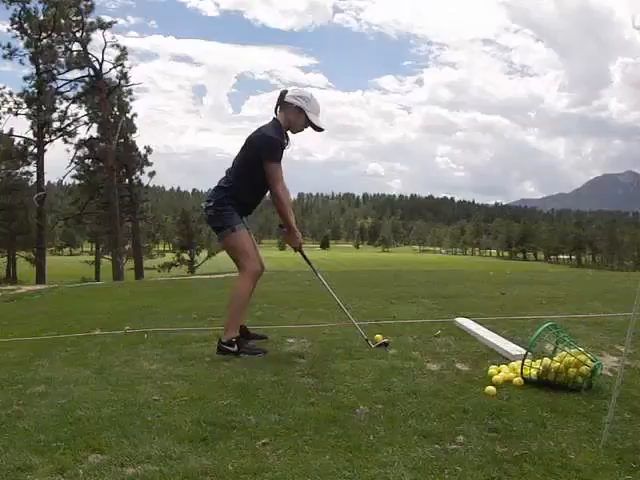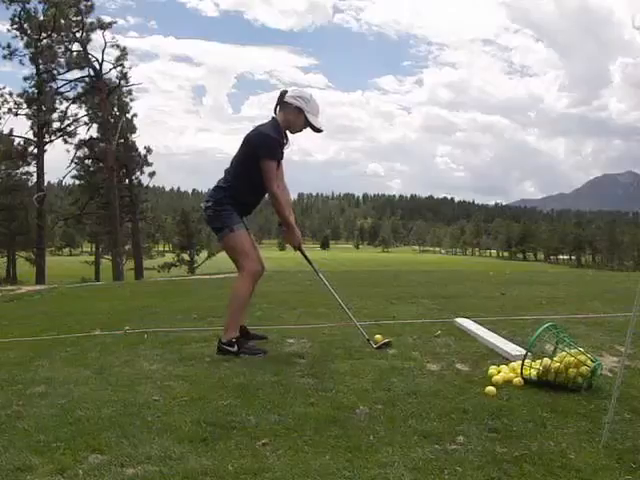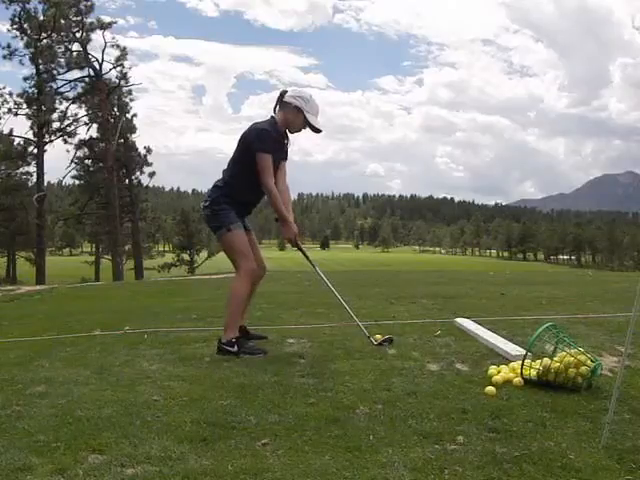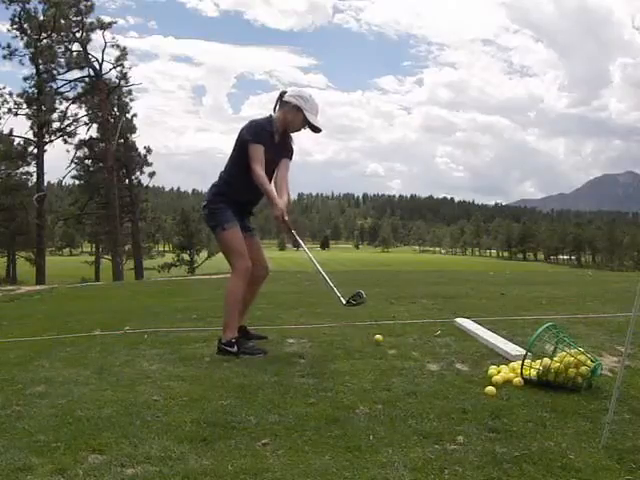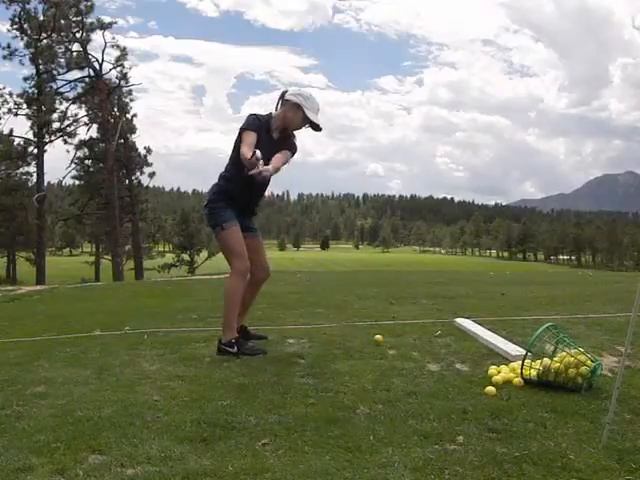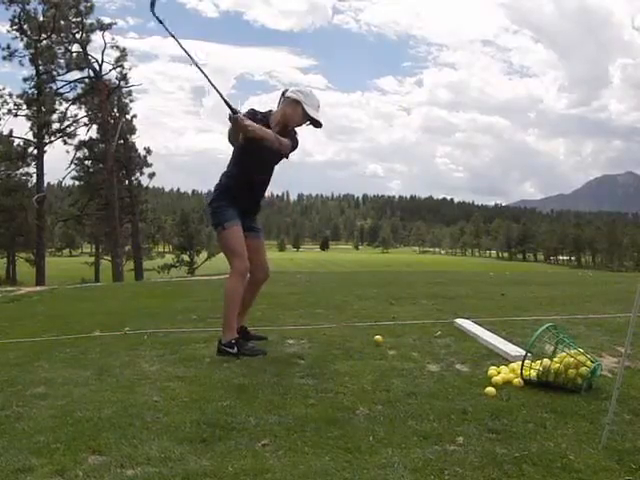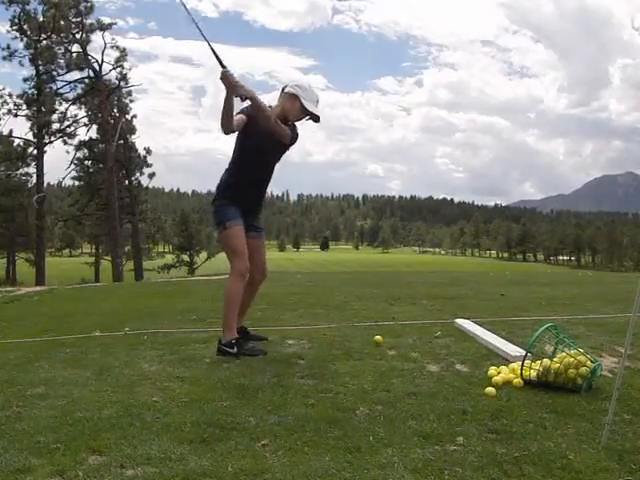
dt=0.3s
person 1, frame 1
left shoulder: (276, 137)
right shoulder: (269, 138)
left elbow: (281, 187)
right elbow: (276, 190)
left wrist: (293, 226)
right wrist: (291, 229)
left hip: (231, 209)
right hip: (223, 207)
left knee: (256, 268)
right knee: (250, 268)
left ankle: (237, 327)
right ankle: (228, 340)
person 1, frame 2
left shoulder: (276, 138)
right shoulder: (267, 136)
left elbow: (281, 185)
right elbow: (272, 188)
left wrist: (292, 224)
right wrist: (290, 227)
left hip: (232, 209)
right hip: (223, 207)
left knee: (256, 268)
right knee: (250, 268)
left ankle: (237, 327)
right ankle: (228, 340)
person 1, frame 3
left shoulder: (281, 141)
right shoulder: (262, 132)
left elbow: (281, 185)
right elbow: (267, 183)
left wrist: (290, 221)
right wrist: (285, 221)
left hip: (236, 210)
right hip: (221, 205)
left knee: (258, 270)
right knee: (247, 268)
left ankle: (237, 327)
right ankle: (228, 340)
person 1, frame 4
left shoulder: (286, 144)
right shoulder: (257, 128)
left elbow: (281, 179)
right elbow: (257, 170)
left wrist: (283, 204)
right wrist: (274, 202)
left hip: (240, 210)
right hip: (221, 204)
left knee: (260, 270)
right knee: (243, 267)
left ankle: (237, 327)
right ankle: (228, 340)
person 1, frame 5
left shoulder: (289, 143)
right shoulder: (255, 122)
left elbow: (277, 162)
right elbow: (245, 149)
left wrist: (266, 170)
right wrist: (251, 160)
left hip: (246, 210)
right hip: (222, 202)
left knee: (261, 271)
right knee: (241, 267)
left ankle: (238, 327)
right ankle: (228, 340)
person 1, frame 6
left shoulder: (290, 139)
right shoulder: (254, 115)
left elbow: (274, 141)
right elbow: (234, 138)
left wrist: (252, 129)
right wrist: (236, 126)
left hip: (249, 209)
right hip: (226, 202)
left knee: (260, 272)
right knee: (240, 267)
left ankle: (238, 327)
right ankle: (228, 340)
person 1, frame 7
left shoulder: (290, 134)
right shoulder: (250, 114)
left elbow: (272, 125)
right elbow: (227, 127)
left wrist: (249, 94)
right wrist: (230, 93)
left hip: (252, 208)
right hip: (228, 201)
left knee: (259, 272)
right knee: (241, 267)
left ankle: (238, 327)
right ankle: (228, 340)
